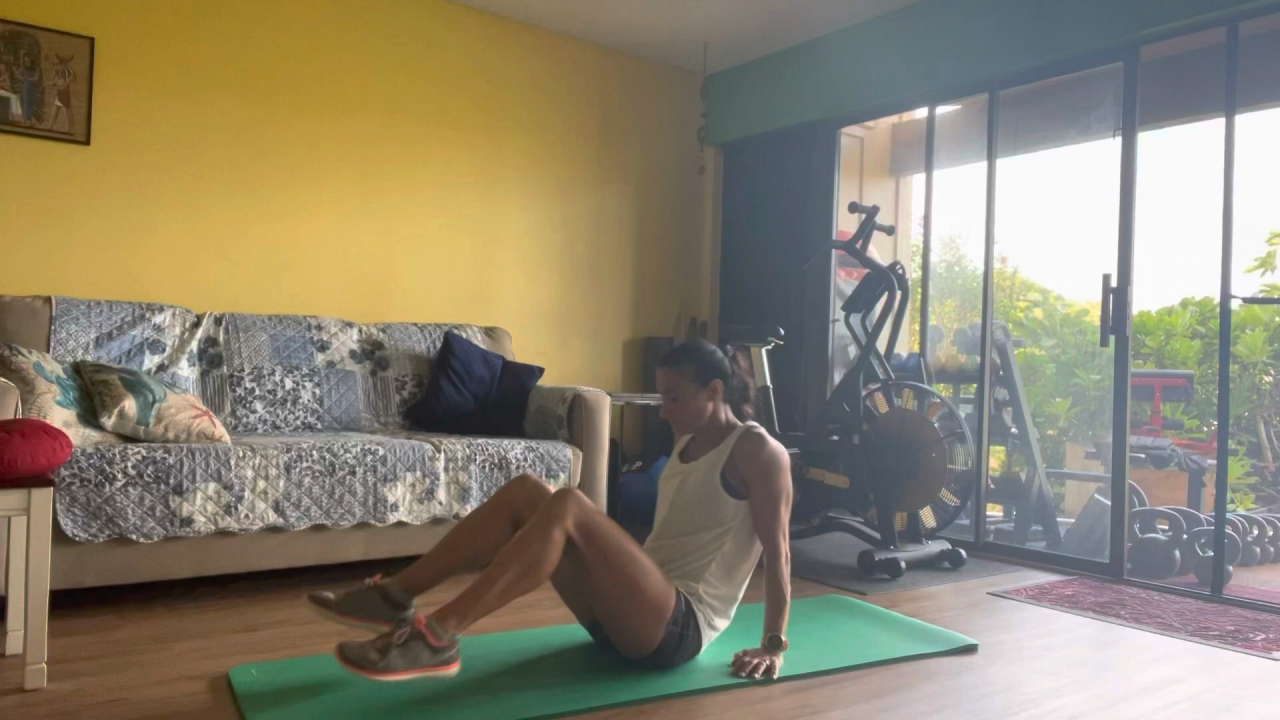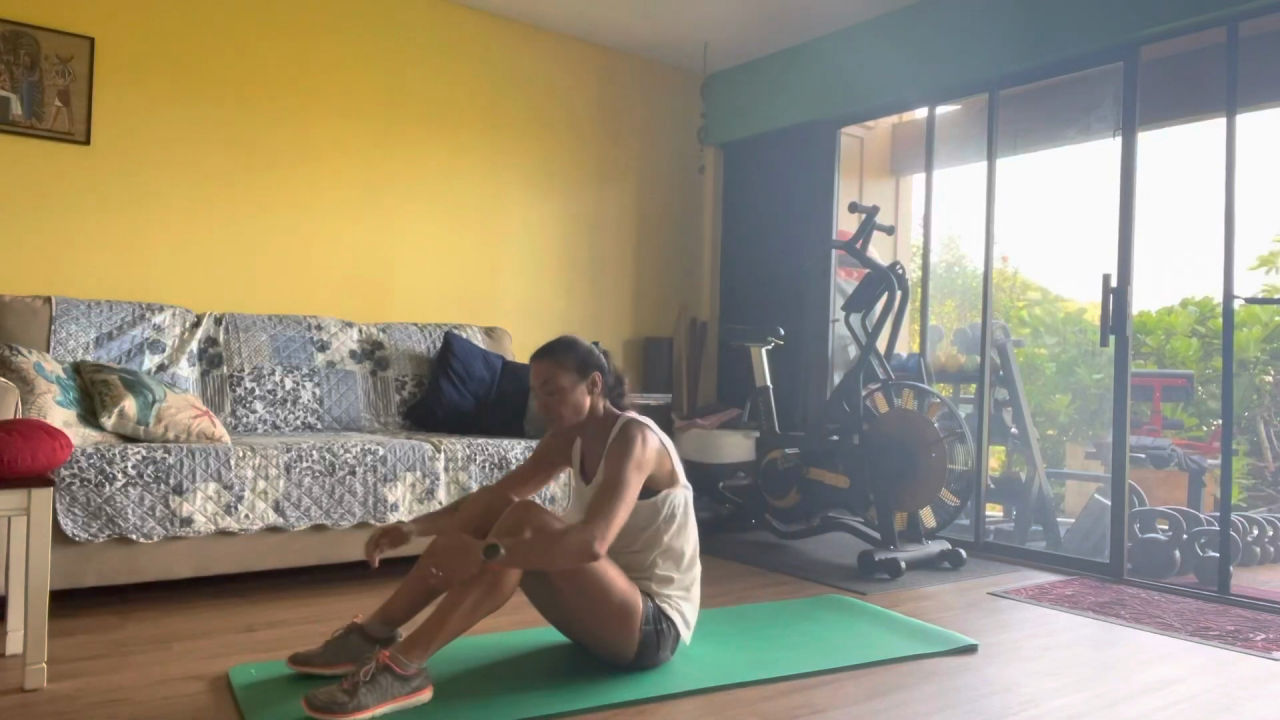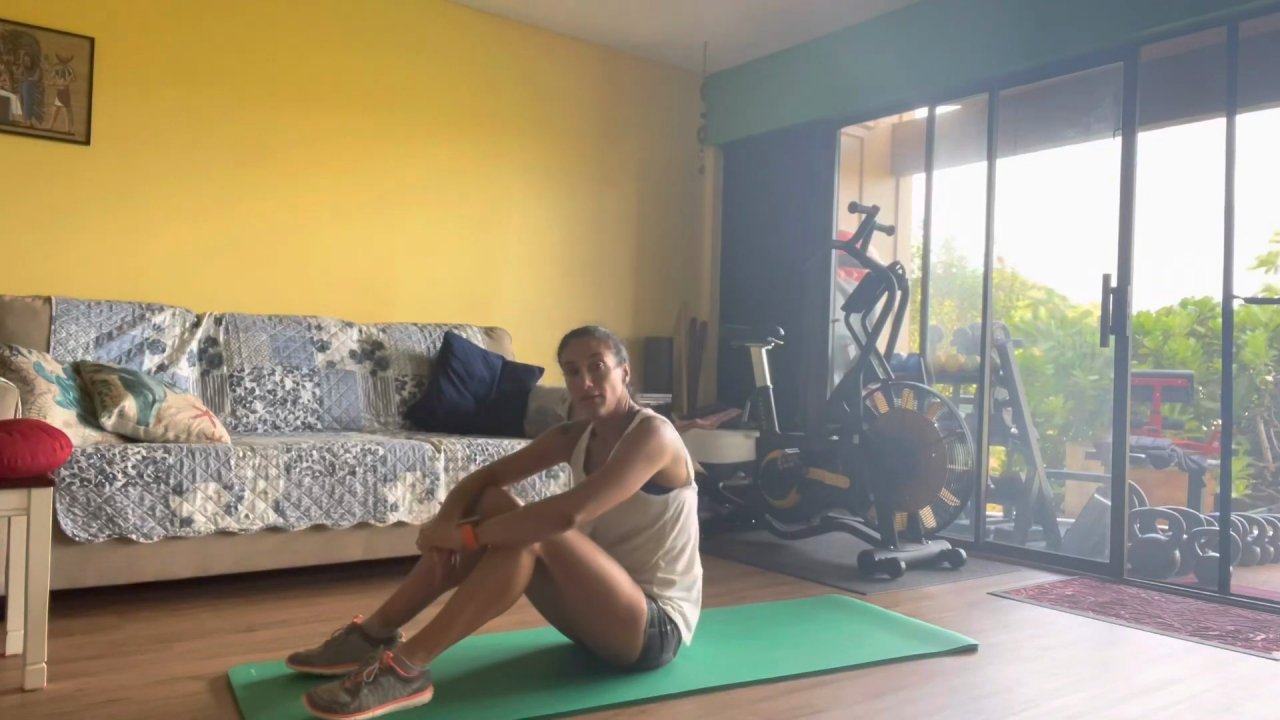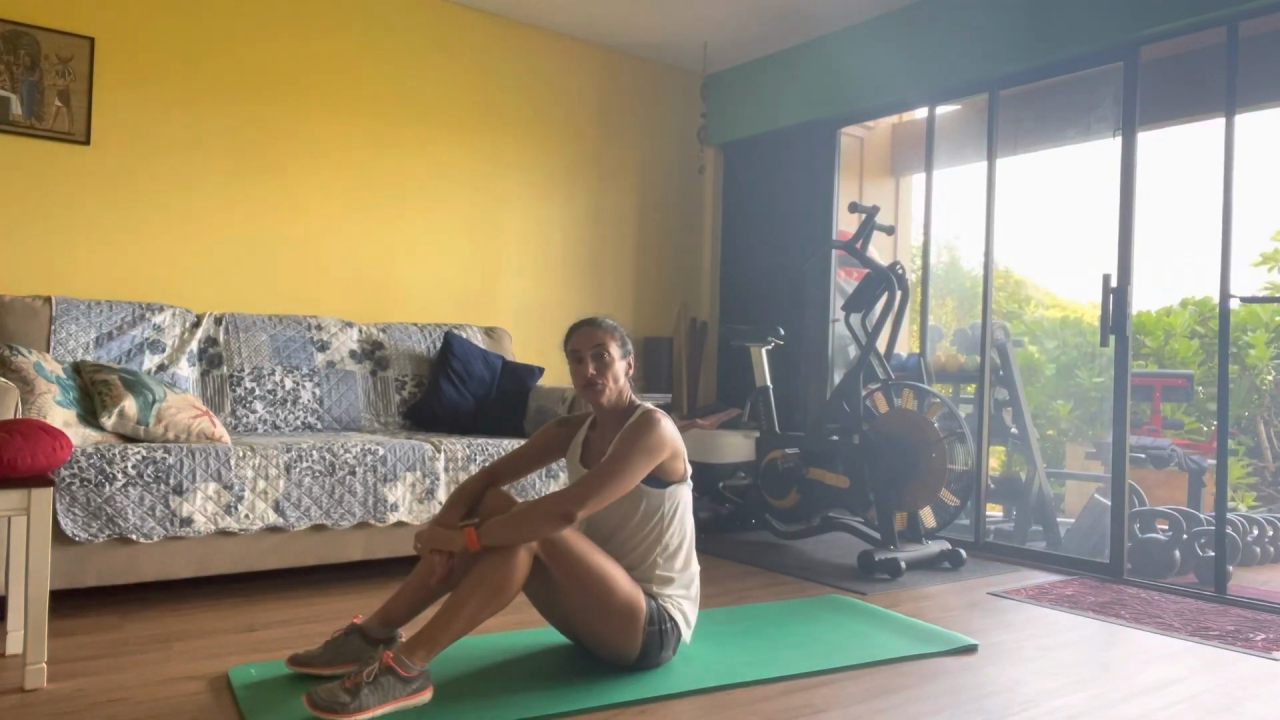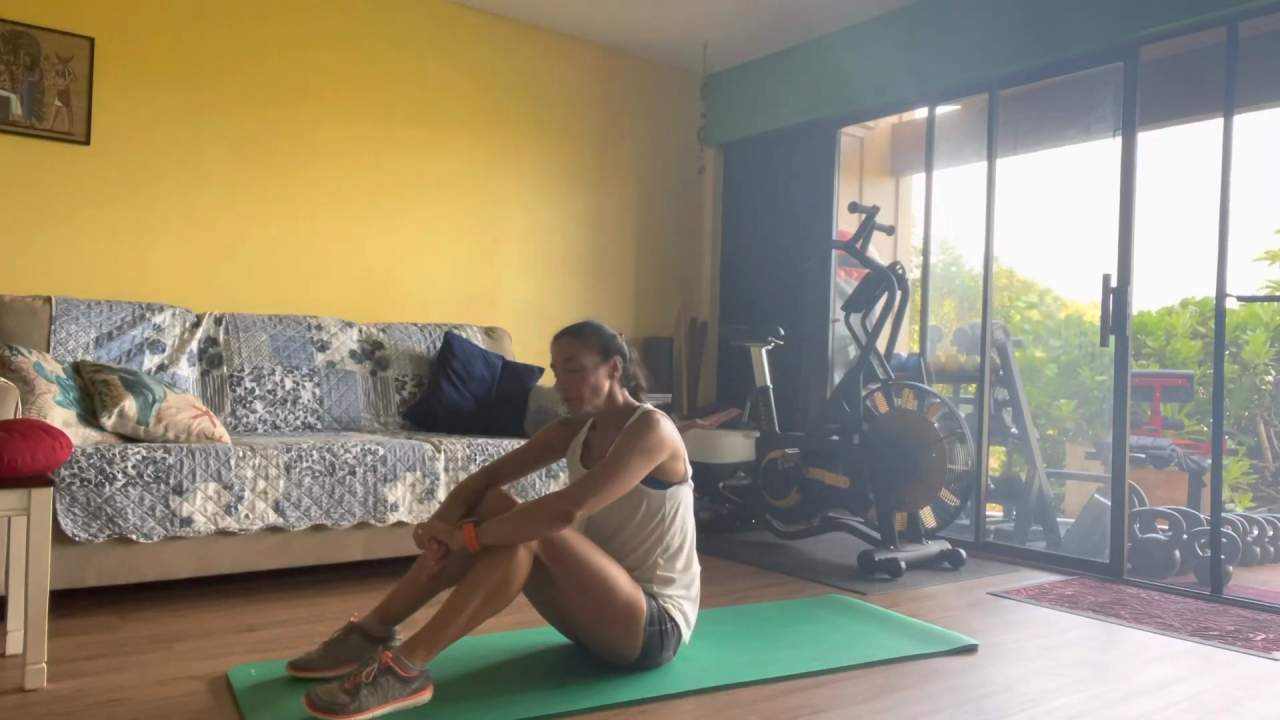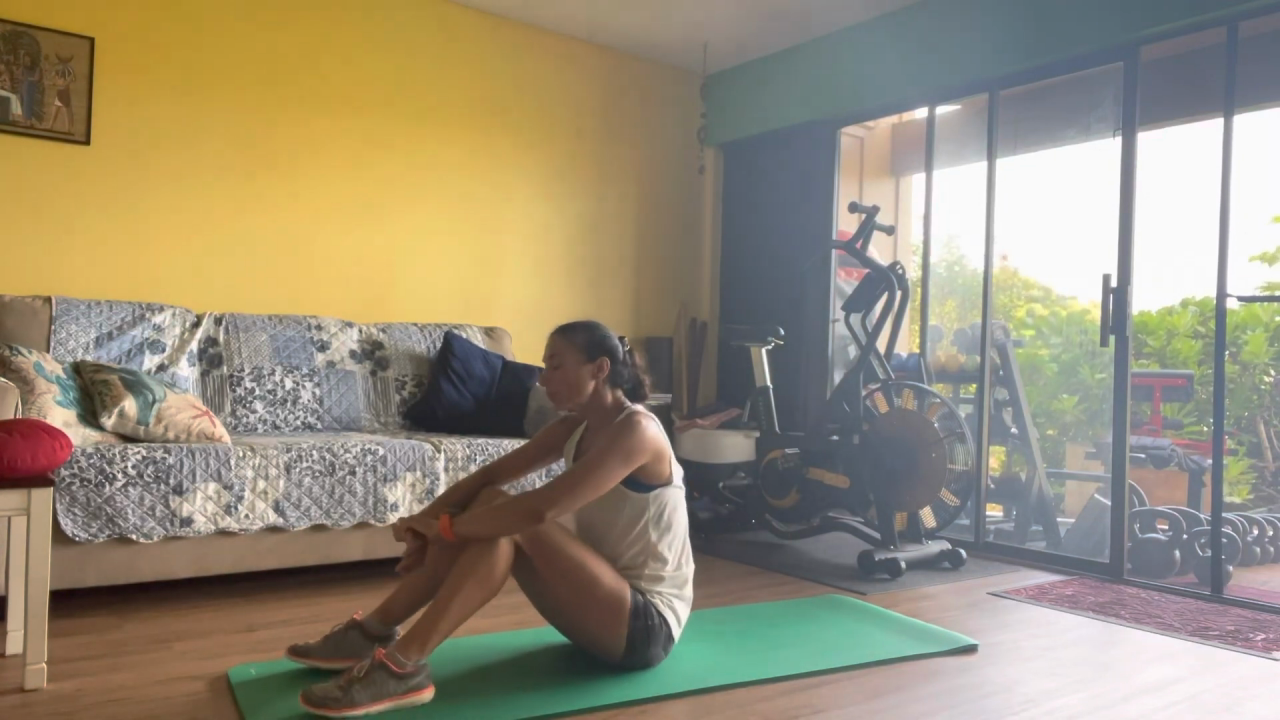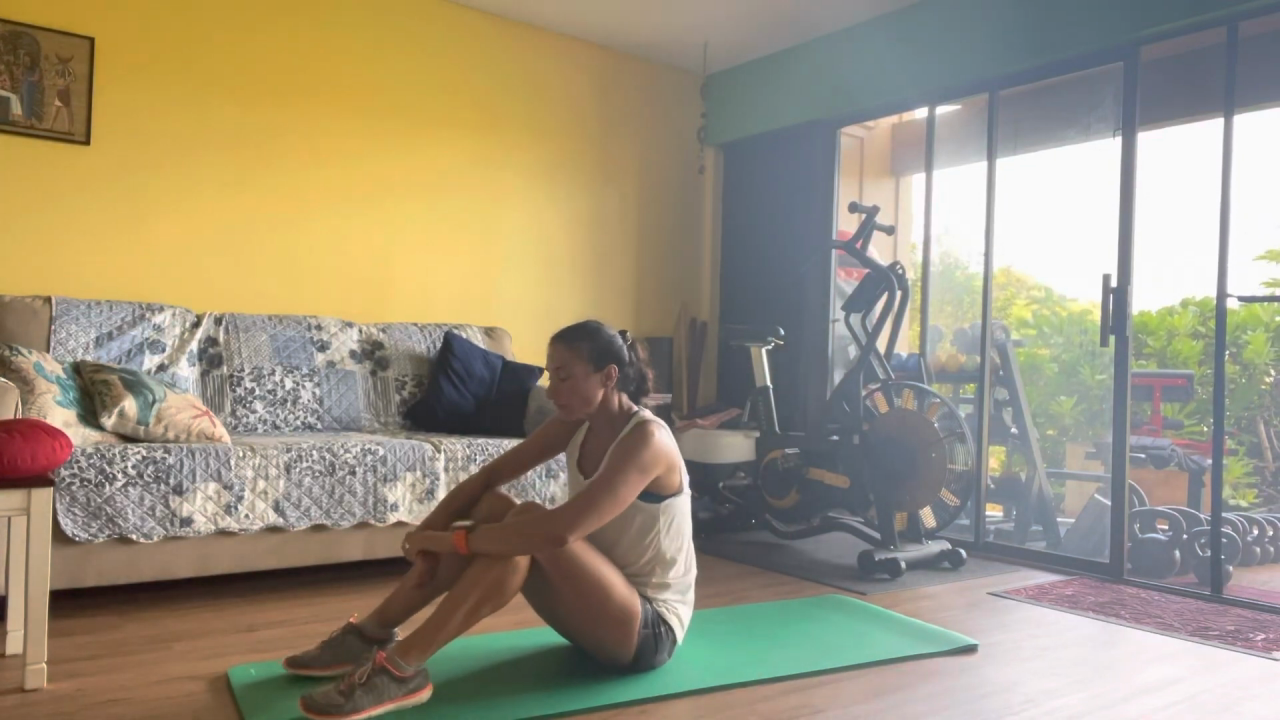
dt=0.7s
person 1, frame 1
left shoulder: (759, 451)
right shoulder: (689, 441)
left elbow: (776, 551)
left wrist: (774, 644)
left hip: (679, 627)
right hip: (636, 608)
left knee: (568, 507)
right knee: (524, 492)
left ankle: (435, 640)
right ankle: (393, 598)
person 1, frame 2
left shoulder: (634, 439)
right shoulder: (568, 440)
left elbow: (592, 543)
right elbow: (504, 494)
left wrist: (485, 554)
right wrist: (413, 527)
left hip: (652, 625)
right hip: (603, 611)
left knee: (526, 523)
right knee: (492, 501)
left ankle: (403, 668)
right ankle: (375, 634)
person 1, frame 3
left shoulder: (653, 434)
right shoulder: (575, 436)
left elbow: (567, 515)
right elbow: (481, 478)
left wrist: (465, 533)
right wrist: (445, 526)
left hip: (655, 626)
right hip: (599, 609)
left knee: (534, 533)
right knee: (491, 503)
left ankle: (406, 668)
right ankle: (373, 634)
person 1, frame 4
left shoulder: (652, 427)
right shoulder: (573, 431)
left elbow: (569, 510)
right elbow: (484, 478)
left wrist: (464, 537)
right wrist: (442, 527)
left hip: (655, 623)
right hip: (598, 610)
left knee: (533, 529)
right knee: (490, 506)
left ankle: (406, 667)
right ankle: (374, 634)
person 1, frame 5
left shoulder: (652, 428)
right shoulder: (575, 431)
left elbow: (568, 510)
right elbow: (485, 477)
left wrist: (466, 535)
right wrist: (440, 527)
left hip: (655, 624)
right hip: (599, 606)
left knee: (531, 530)
right knee: (490, 504)
left ankle: (405, 669)
right ankle: (372, 632)
person 1, frame 6
left shoulder: (636, 429)
right shoulder: (574, 428)
left elbow: (541, 508)
right elbow: (486, 476)
left wrist: (444, 525)
right wrist: (426, 521)
left hip: (645, 624)
right hip: (600, 608)
left knee: (513, 522)
right knee: (488, 506)
left ankle: (402, 666)
right ankle: (374, 631)
person 1, frame 7
left shoulder: (647, 439)
right shoulder: (574, 427)
left elbow: (561, 530)
right elbow: (486, 478)
left wrist: (454, 539)
right wrist: (428, 534)
left hip: (650, 627)
right hip: (597, 606)
left knee: (529, 524)
right knee: (491, 507)
left ankle: (401, 669)
right ankle: (371, 634)
